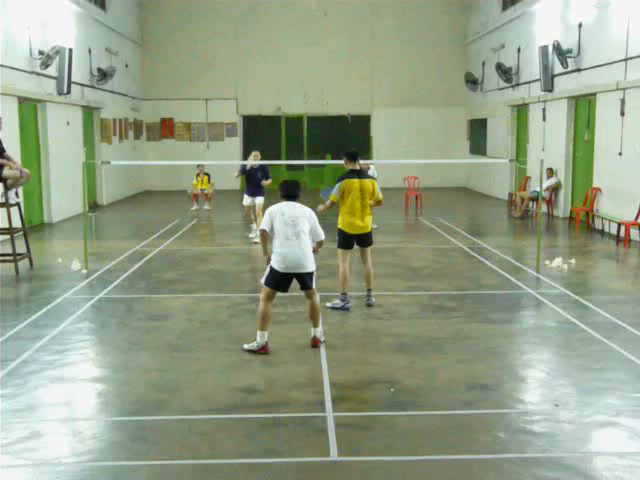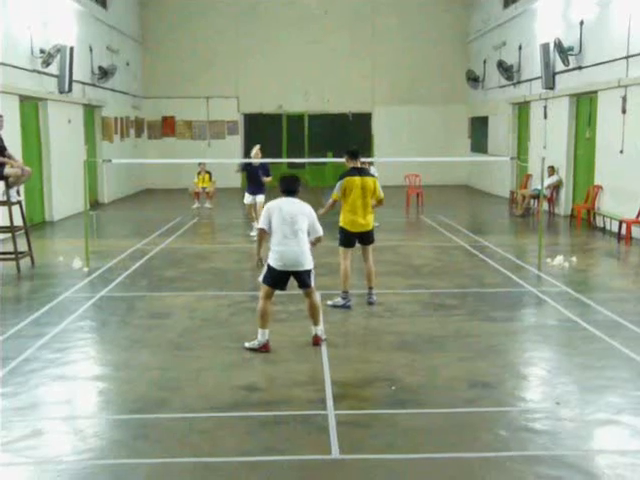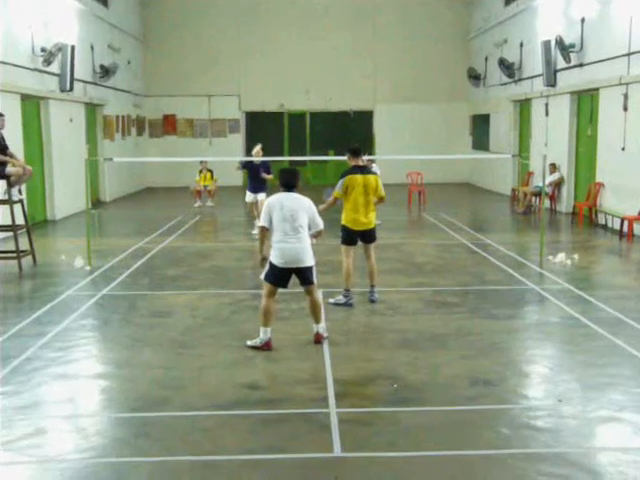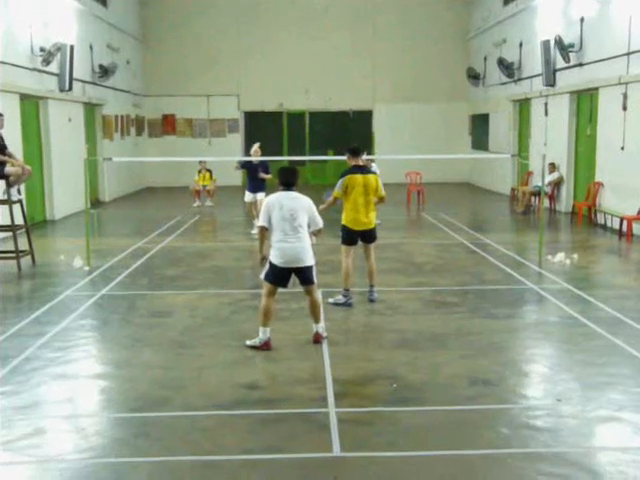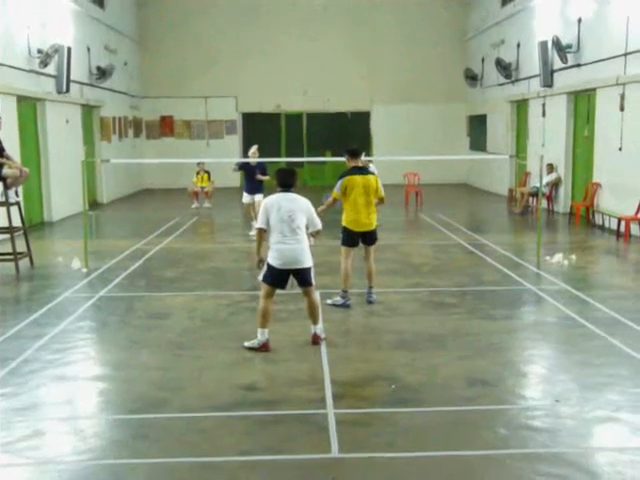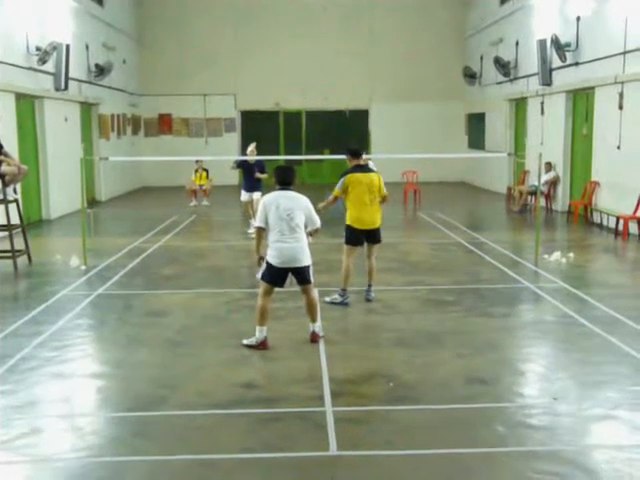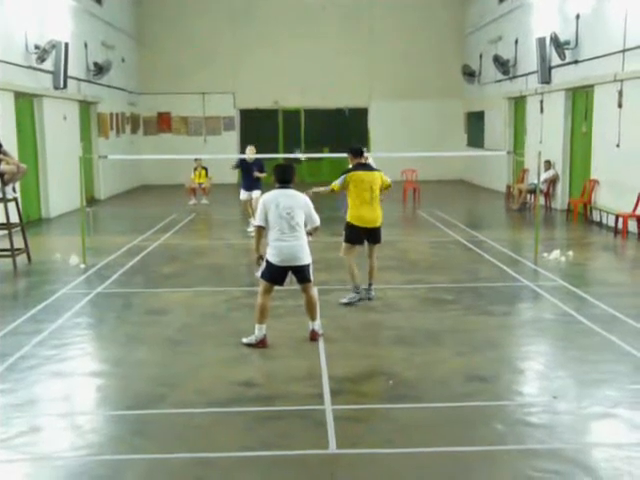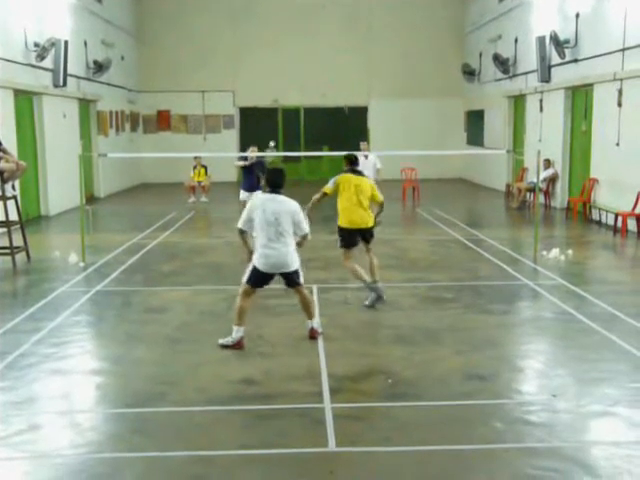
dt=0.4s
person 1, frame 1
left shoulder: (273, 209)
right shoulder: (307, 211)
left elbow: (263, 232)
right elbow: (320, 240)
left wrist: (267, 253)
right wrist: (313, 250)
left hip: (281, 260)
right hip: (305, 260)
left knee: (266, 298)
right knee: (312, 295)
left ankle: (261, 342)
right ankle: (317, 336)
person 1, frame 2
left shoulder: (271, 205)
right shoulder: (306, 207)
left elbow: (262, 231)
right elbow: (318, 237)
left wrist: (258, 253)
left hip: (278, 258)
right hip: (302, 258)
left knee: (265, 296)
right knee: (311, 293)
left ankle: (262, 340)
right ankle: (318, 334)
person 1, frame 3
left shoulder: (271, 201)
right shoulder: (306, 202)
left elbow: (263, 228)
right elbow: (319, 230)
left wrist: (261, 252)
left hip: (280, 255)
right hip: (303, 255)
left knee: (268, 295)
right knee: (312, 292)
left ankle: (264, 338)
right ankle: (319, 332)
person 1, frame 4
left shoulder: (271, 200)
right shoulder: (306, 200)
left elbow: (263, 228)
right elbow: (318, 228)
left wrist: (261, 251)
left hip: (280, 254)
right hip: (303, 254)
left knee: (268, 294)
right knee: (312, 291)
left ankle: (264, 338)
right ankle: (319, 331)
person 1, frame 5
left shoulder: (269, 201)
right shoulder: (304, 202)
left elbow: (261, 230)
right elbow: (317, 229)
left wrist: (258, 253)
left hip: (278, 256)
right hip: (301, 256)
left knee: (266, 296)
right knee: (310, 293)
left ankle: (262, 339)
right ankle: (317, 333)
person 1, frame 6
left shoulder: (267, 199)
right shoulder: (303, 200)
left elbow: (260, 228)
right elbow: (316, 227)
left wrist: (258, 251)
left hip: (276, 255)
right hip: (300, 254)
left knee: (264, 294)
right knee: (309, 291)
left ankle: (260, 337)
right ankle: (315, 331)
person 1, frame 7
left shoulder: (267, 198)
right shoulder: (302, 198)
left elbow: (260, 227)
right elbow: (315, 226)
left wrist: (257, 250)
left hip: (276, 253)
right hip: (300, 252)
left knee: (264, 292)
right knee: (308, 289)
left ankle: (259, 336)
right ankle: (315, 329)
person 1, frame 8
left shoulder: (255, 202)
right shoulder: (292, 205)
left elbow: (241, 229)
right elbow: (304, 234)
left wrist: (247, 247)
right wrist: (298, 243)
left hip: (263, 259)
right hip: (287, 259)
left knee: (244, 295)
right knee: (301, 291)
left ankle: (237, 337)
right ankle: (313, 327)
person 2, frame 1
left shoulder: (343, 179)
right shoulder: (370, 180)
left elbow: (332, 202)
right elbow: (379, 202)
left wrist: (322, 208)
left hip: (347, 226)
right hip: (365, 226)
left knee: (344, 262)
right knee: (367, 260)
left ankle: (344, 300)
right ankle: (370, 296)
person 2, frame 2
left shoulder: (345, 177)
right shoulder: (371, 177)
left elbow: (334, 201)
right elbow: (380, 201)
left wrist: (323, 211)
left hip: (348, 224)
right hip: (367, 224)
left knee: (345, 260)
right knee: (368, 258)
left ankle: (345, 298)
right ankle: (371, 294)
person 2, frame 3
left shoulder: (347, 175)
right shoulder: (373, 175)
left elbow: (335, 198)
right elbow: (381, 198)
left wrist: (323, 207)
left hip: (351, 222)
right hip: (369, 222)
left knee: (347, 258)
right knee: (370, 256)
left ankle: (347, 296)
right ankle: (373, 292)
person 2, frame 4
left shoulder: (347, 175)
right shoulder: (373, 175)
left elbow: (335, 198)
right elbow: (382, 198)
left wrist: (323, 207)
left hip: (350, 222)
right hip: (369, 222)
left knee: (347, 257)
right knee: (370, 256)
left ankle: (346, 295)
right ankle: (372, 292)
person 2, frame 5
left shoulder: (346, 177)
right shoulder: (373, 176)
left elbow: (334, 199)
right elbow: (381, 200)
left wrist: (322, 209)
left hip: (351, 224)
right hip: (370, 223)
left knee: (346, 259)
right knee: (369, 258)
left ankle: (344, 297)
right ankle: (370, 293)
person 2, frame 6
left shoulder: (348, 176)
right shoulder: (376, 175)
left elbow: (334, 197)
right elbow: (384, 197)
left wrist: (322, 206)
left hip: (356, 222)
right hip: (374, 222)
left knee: (347, 257)
right knee: (371, 256)
left ankle: (343, 294)
right ankle: (369, 291)
person 2, frame 7
left shoulder: (350, 174)
right shoulder: (377, 173)
left elbow: (331, 189)
right elbow: (388, 185)
left wrist: (314, 190)
left hip: (356, 220)
right hip: (375, 220)
left knee: (347, 254)
right knee: (371, 255)
left ankle: (357, 290)
right ankle: (369, 289)
person 2, frame 8
left shoulder: (340, 178)
right shoulder: (369, 181)
left elbow: (321, 195)
right elbow: (381, 204)
left wrist: (307, 210)
right wrist: (374, 218)
left hip: (347, 223)
right hip: (366, 222)
left knee: (348, 261)
right knee: (370, 251)
left ankle: (373, 288)
right ankle: (376, 286)
